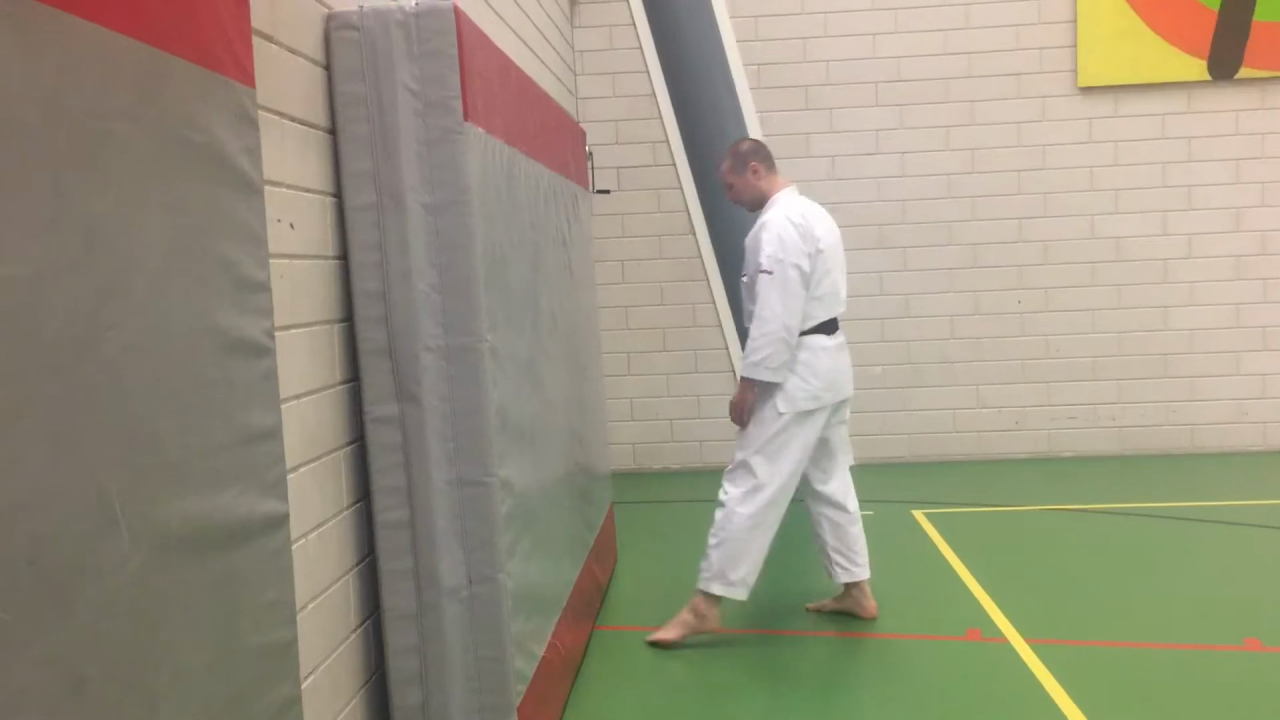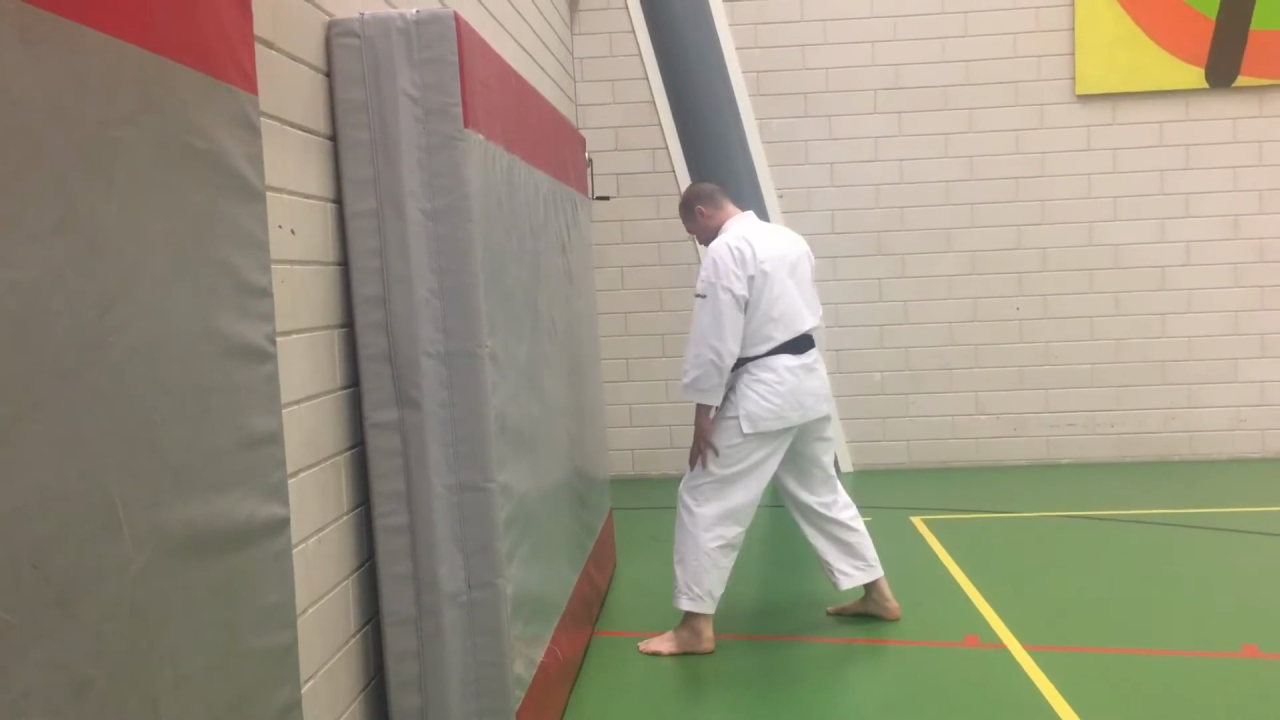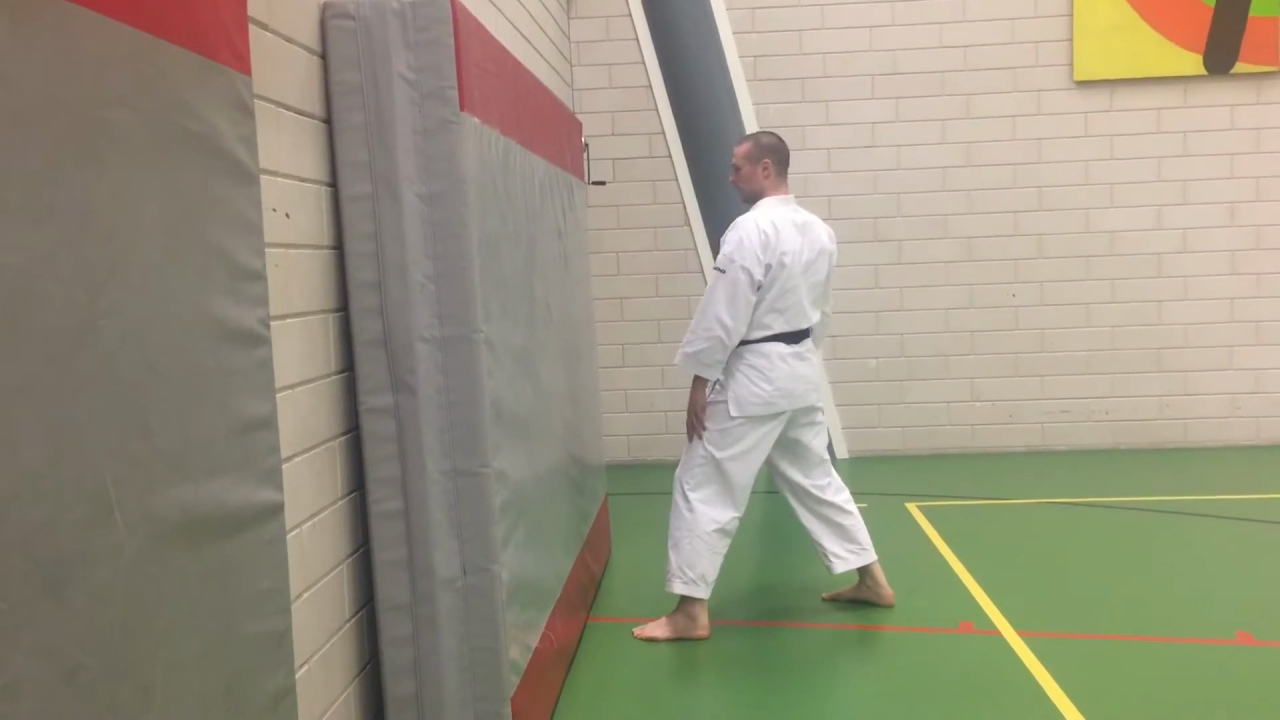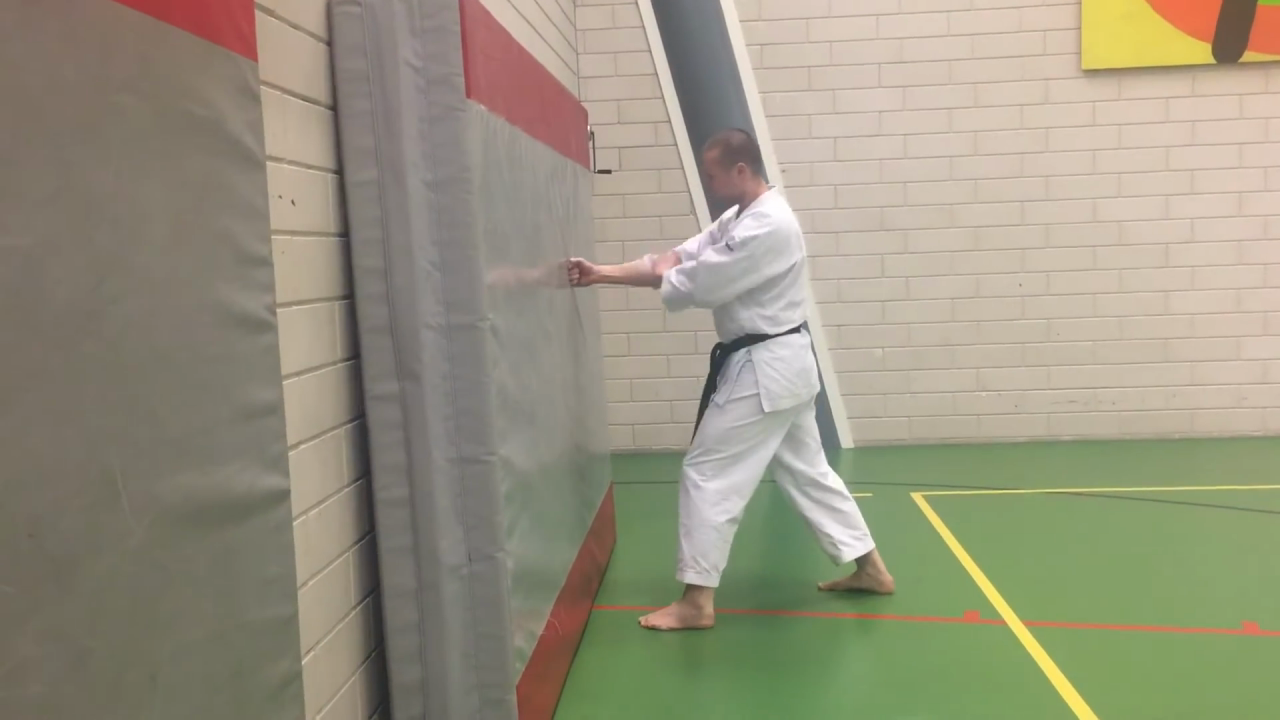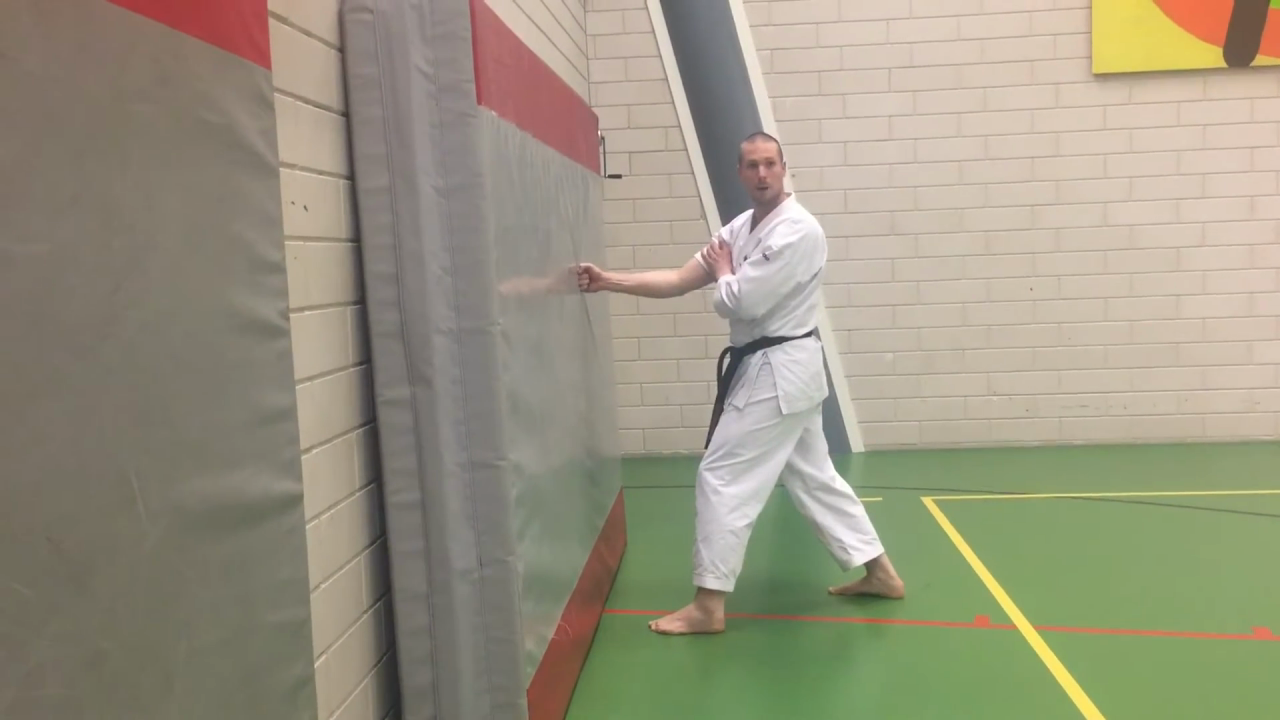
dt=1s
person 1, frame 1
left shoulder: (778, 225)
right shoulder: (813, 215)
left elbow: (776, 319)
left wrist: (750, 385)
left hip: (797, 370)
right hip: (826, 362)
left knee: (749, 484)
right knee: (830, 481)
left ankle: (707, 607)
right ankle: (856, 590)
person 1, frame 2
left shoulder: (725, 251)
right shoulder: (789, 239)
left elbow: (714, 342)
left wrist: (703, 415)
left hip: (763, 390)
right hip: (808, 379)
left knee: (706, 501)
right knee: (821, 493)
left ankle: (696, 625)
right ankle: (878, 593)
person 1, frame 3
left shoulder: (751, 230)
right shoulder: (819, 231)
left elbow: (721, 316)
left wrist: (699, 384)
left hip: (753, 376)
right hip: (800, 371)
left knee: (703, 487)
right knee: (816, 479)
left ankle: (690, 611)
right ankle: (871, 579)
person 1, frame 4
left shoulder: (768, 227)
right shoulder: (740, 219)
left elbow: (700, 283)
right elbow: (680, 257)
left wrist: (665, 274)
right wrist: (601, 273)
left hip: (763, 370)
right hip: (782, 364)
left knee: (707, 474)
right knee: (808, 471)
left ankle: (696, 601)
right ankle: (869, 567)
person 1, frame 5
left shoulder: (797, 231)
right shoulder: (741, 228)
left elbow: (738, 301)
right elbow: (680, 280)
left wrist: (723, 271)
right wrist: (609, 281)
left hip: (777, 371)
right hip: (779, 369)
left knee: (721, 478)
right knee: (813, 476)
left ankle: (708, 605)
right ankle: (879, 571)
